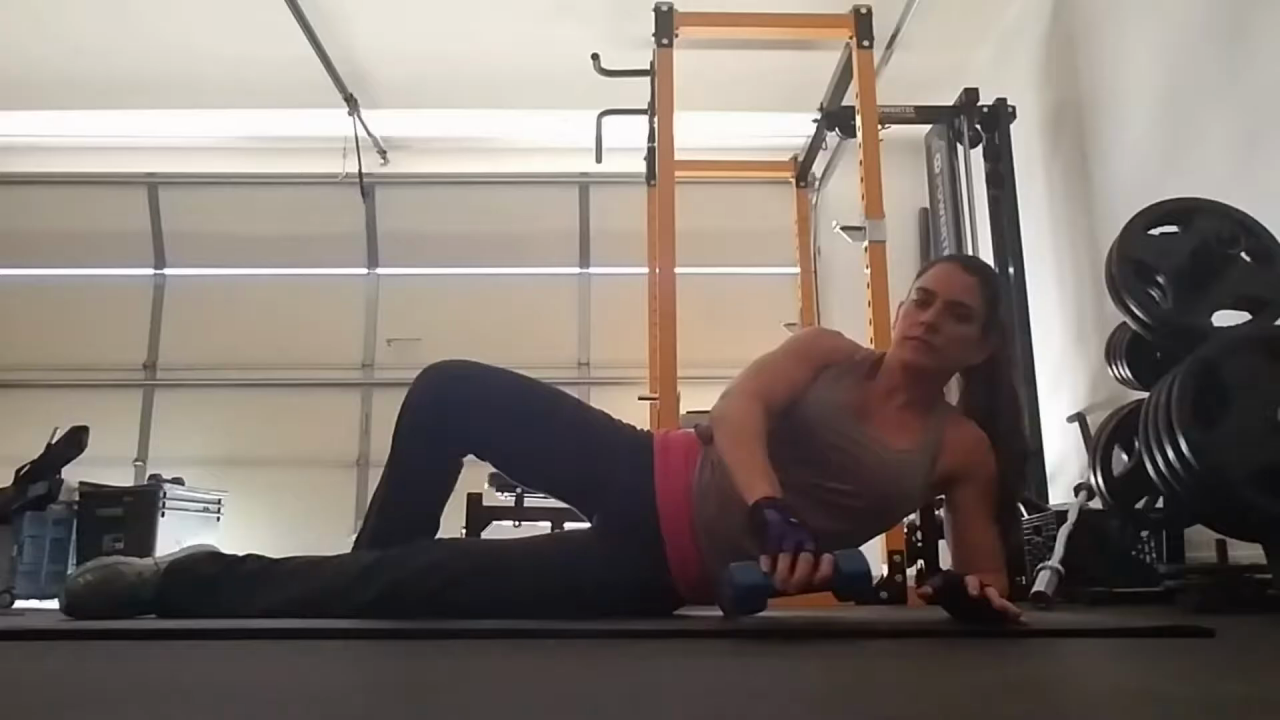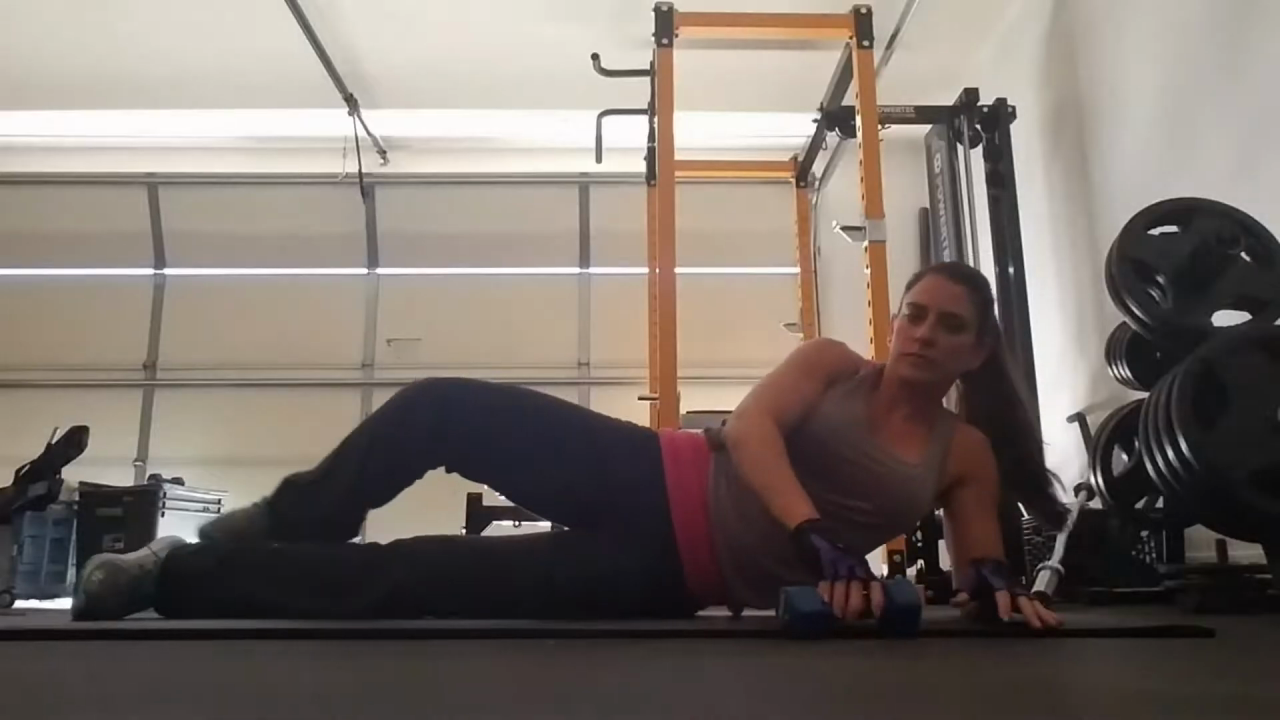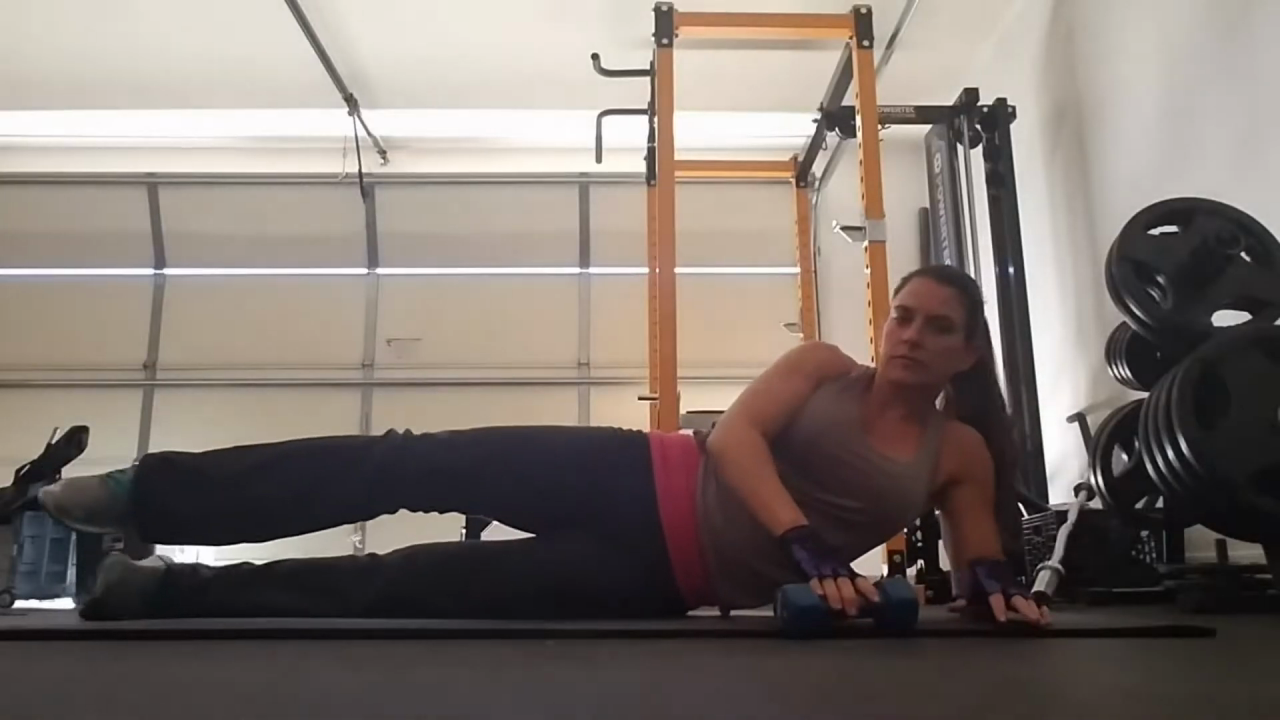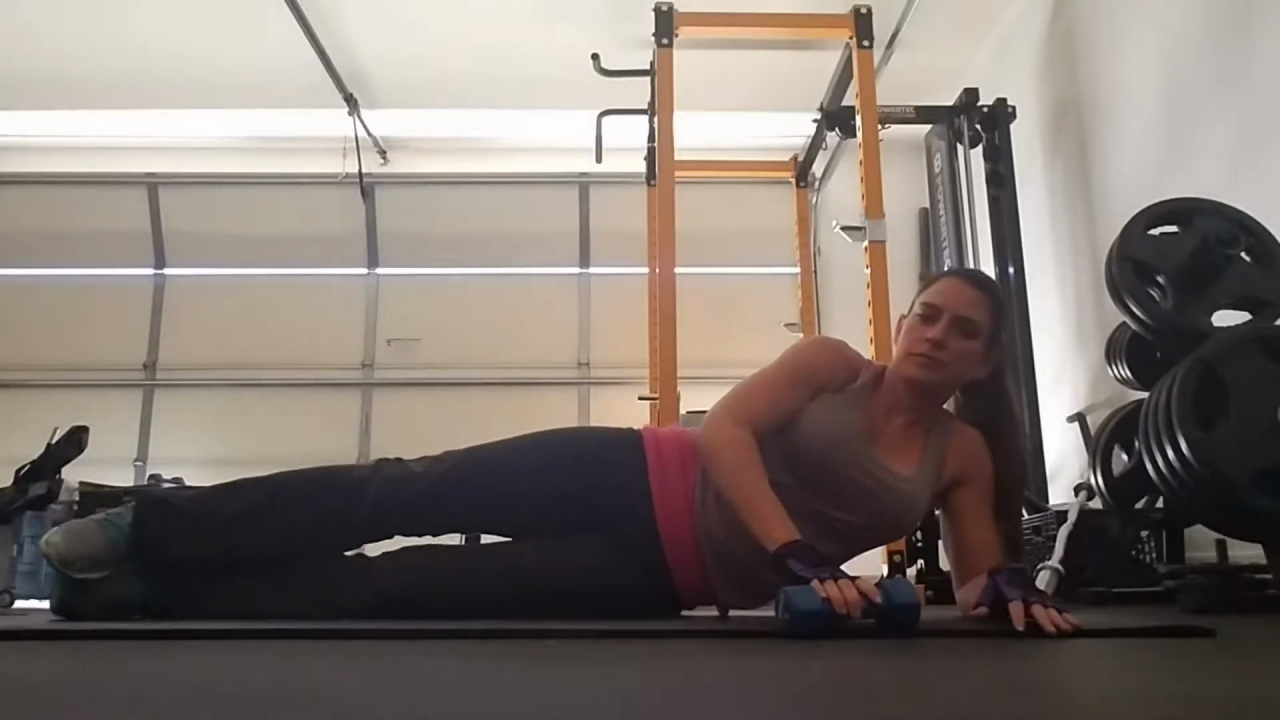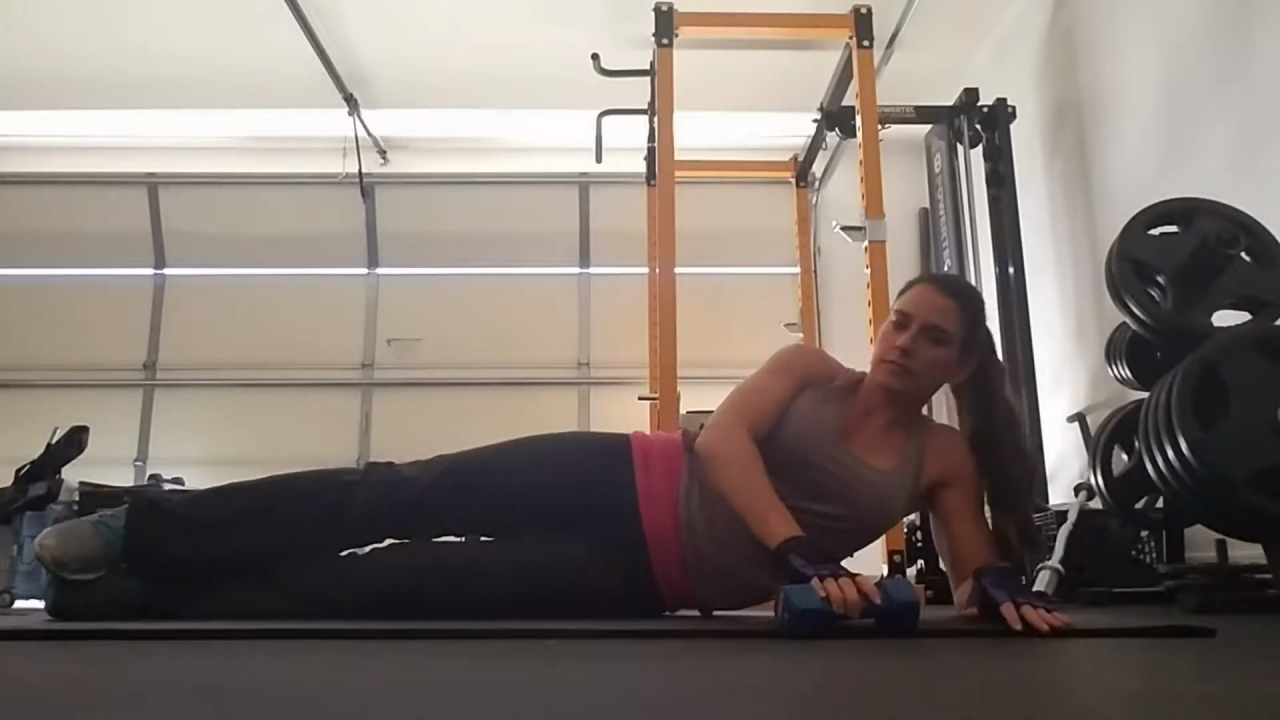
dt=0.5s
person 1, frame 1
left shoulder: (965, 451)
right shoulder: (827, 352)
left elbow: (981, 575)
right elbow: (737, 407)
left wrist: (981, 592)
right wrist: (771, 508)
left hip: (665, 575)
right hip: (647, 478)
left knee: (430, 583)
right knee: (450, 391)
left ankle: (188, 587)
right ankle: (370, 571)
person 1, frame 2
left shoulder: (965, 457)
right shoulder: (831, 363)
left elbow: (980, 570)
right elbow: (748, 427)
left wrist: (996, 584)
right wrist: (814, 538)
left hip: (672, 576)
right hip: (653, 478)
left knee: (426, 578)
right knee: (440, 410)
left ankle: (183, 576)
right ankle: (286, 524)
person 1, frame 3
left shoulder: (961, 455)
right shoulder: (825, 365)
left elbow: (980, 567)
right elbow: (734, 434)
left wrist: (995, 584)
right wrist: (804, 543)
left hip: (663, 583)
right hip: (642, 483)
left knee: (418, 584)
right knee: (414, 465)
left ankle: (166, 591)
right ankle: (146, 492)
person 1, frame 4
left shoulder: (962, 455)
right shoulder: (831, 364)
left elbow: (979, 576)
right elbow: (722, 429)
left wrist: (1008, 586)
right wrist: (798, 555)
left hip: (660, 578)
right hip: (638, 482)
left knee: (410, 589)
right knee: (413, 494)
left ankle: (152, 591)
right ankle: (144, 530)
person 1, frame 5
left shoulder: (945, 461)
right shoulder: (810, 368)
left elbow: (972, 573)
right elbow: (721, 437)
left wrist: (1000, 588)
right wrist: (798, 554)
left hip: (647, 581)
right hip: (624, 482)
left knee: (406, 584)
right knee: (403, 496)
left ankle: (145, 597)
right ankle: (139, 533)
